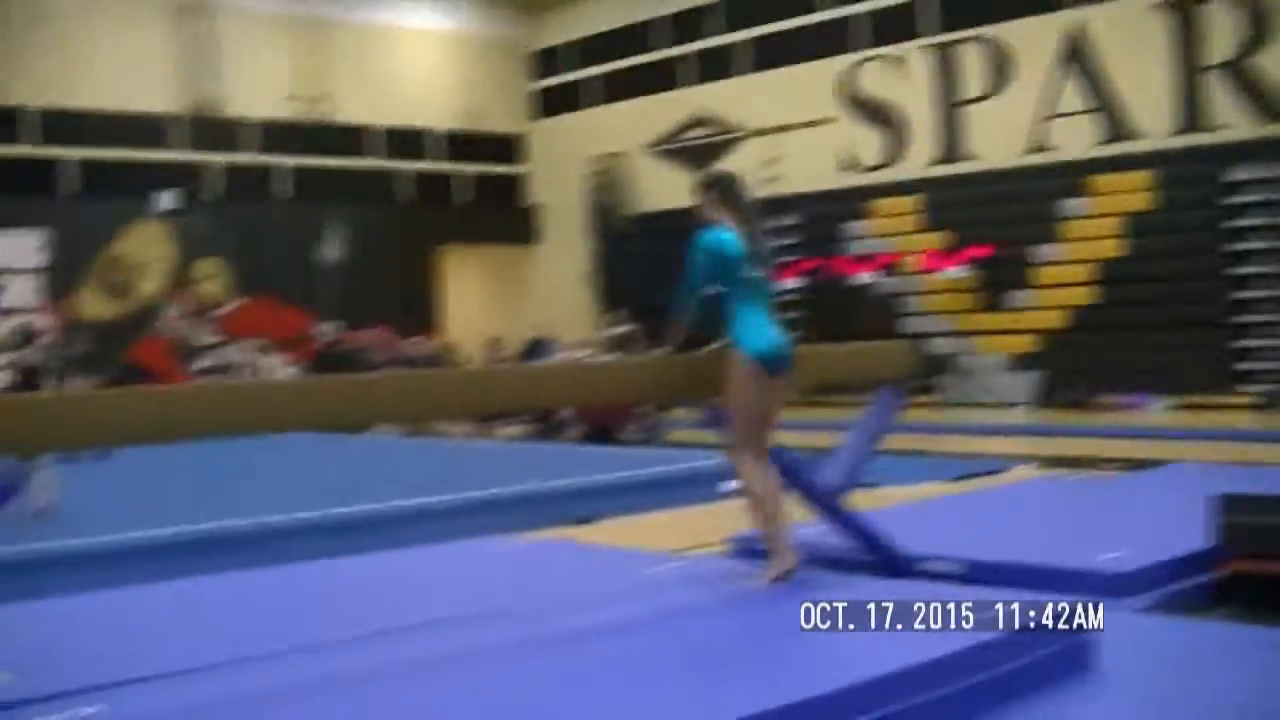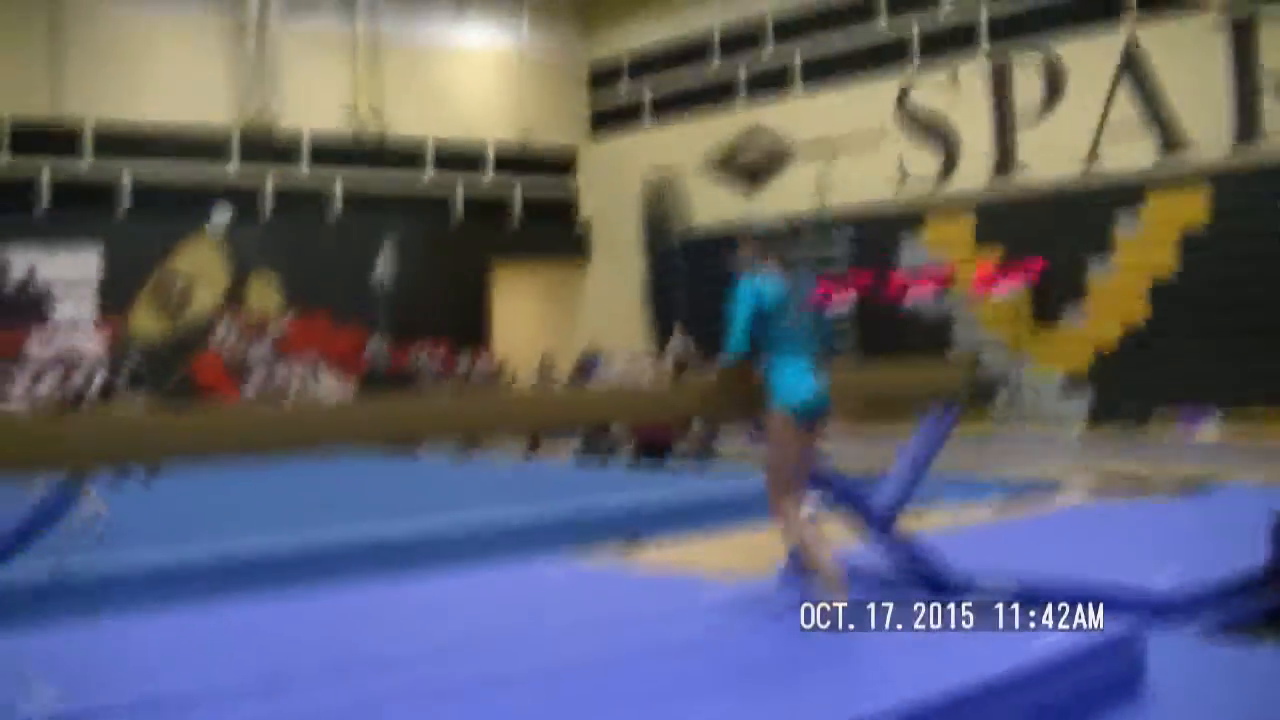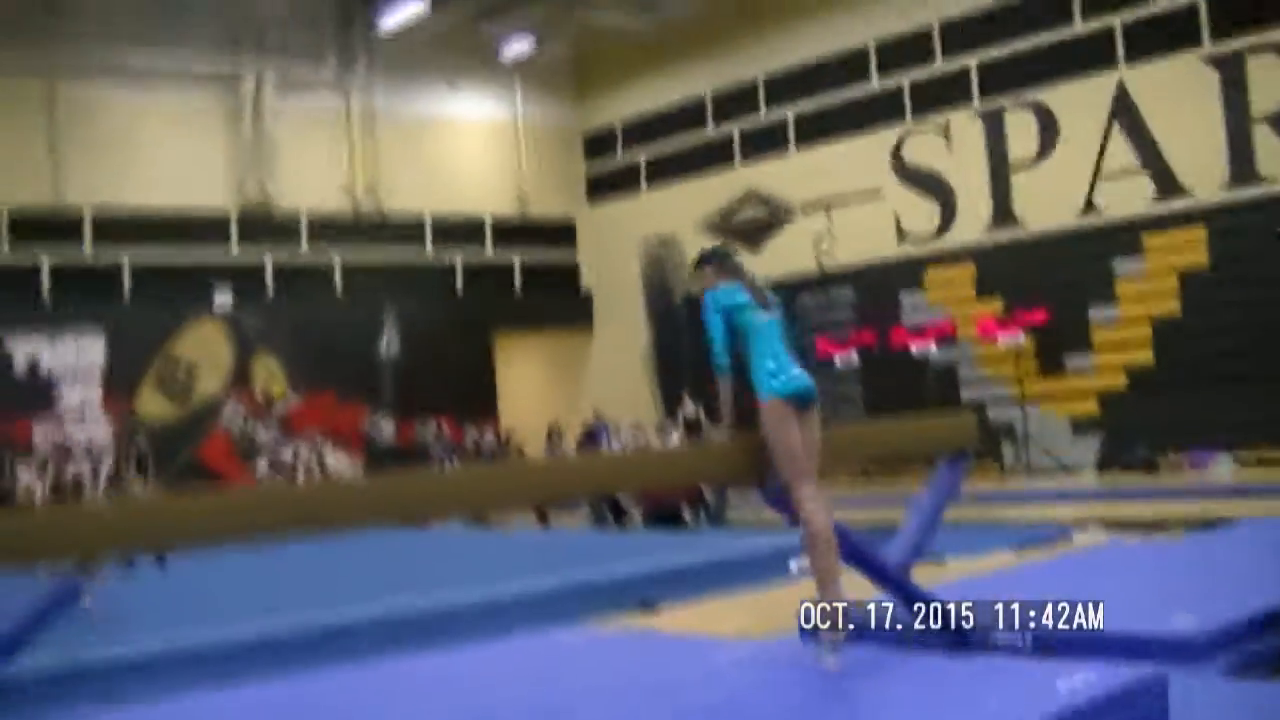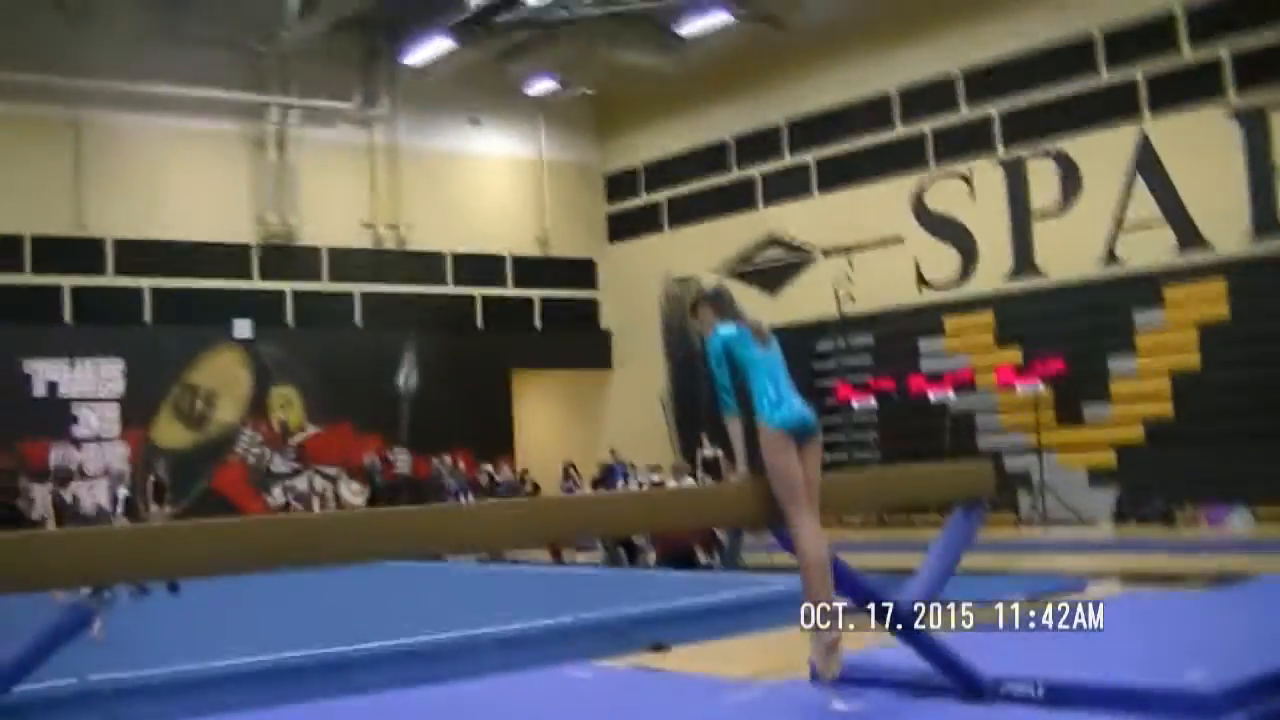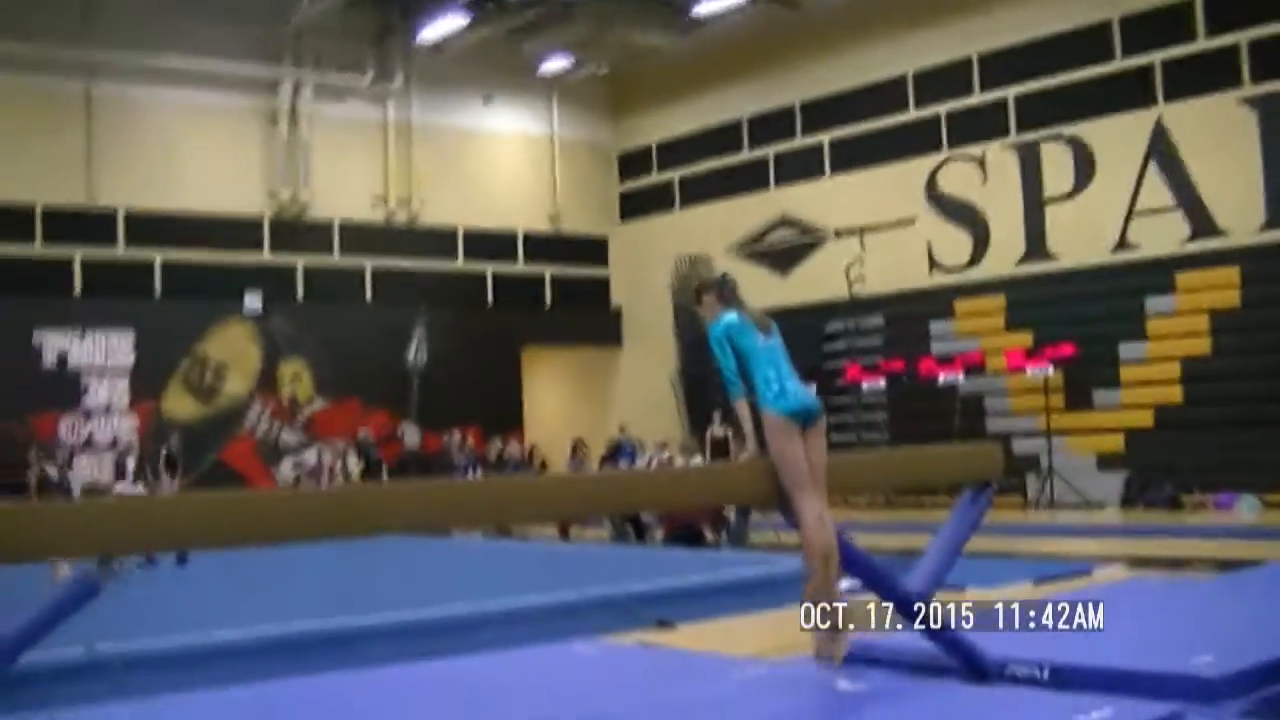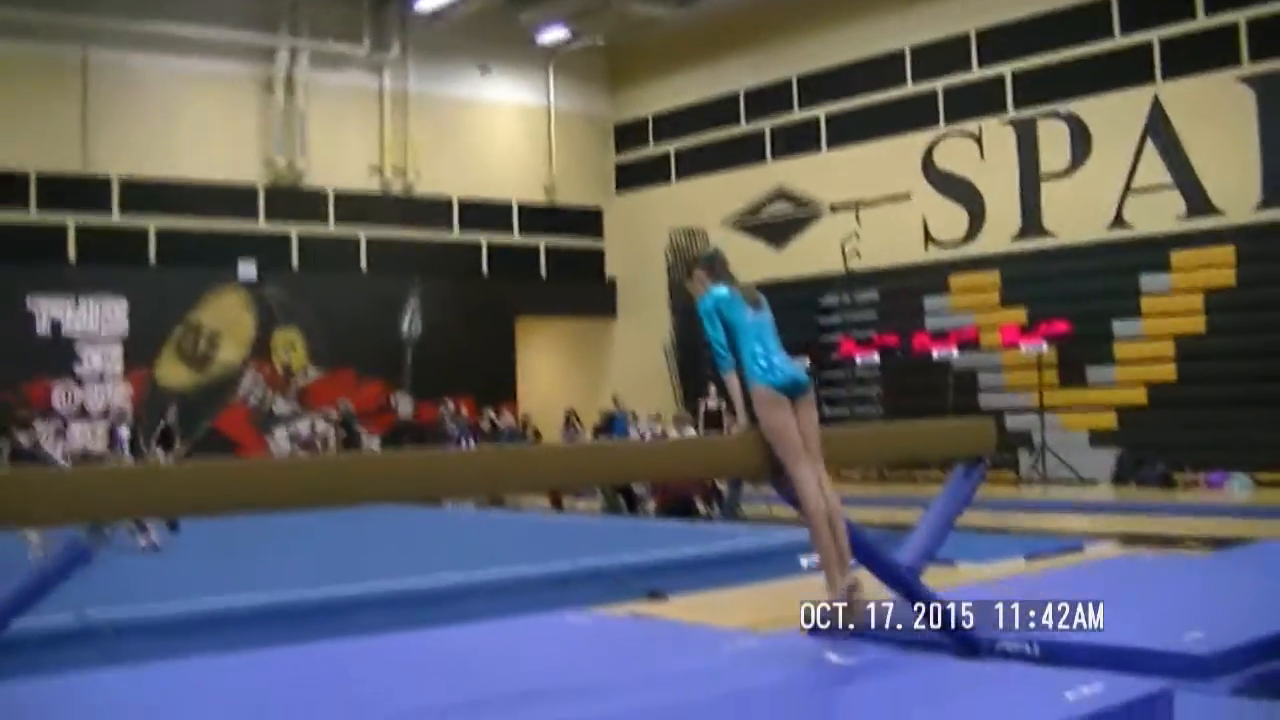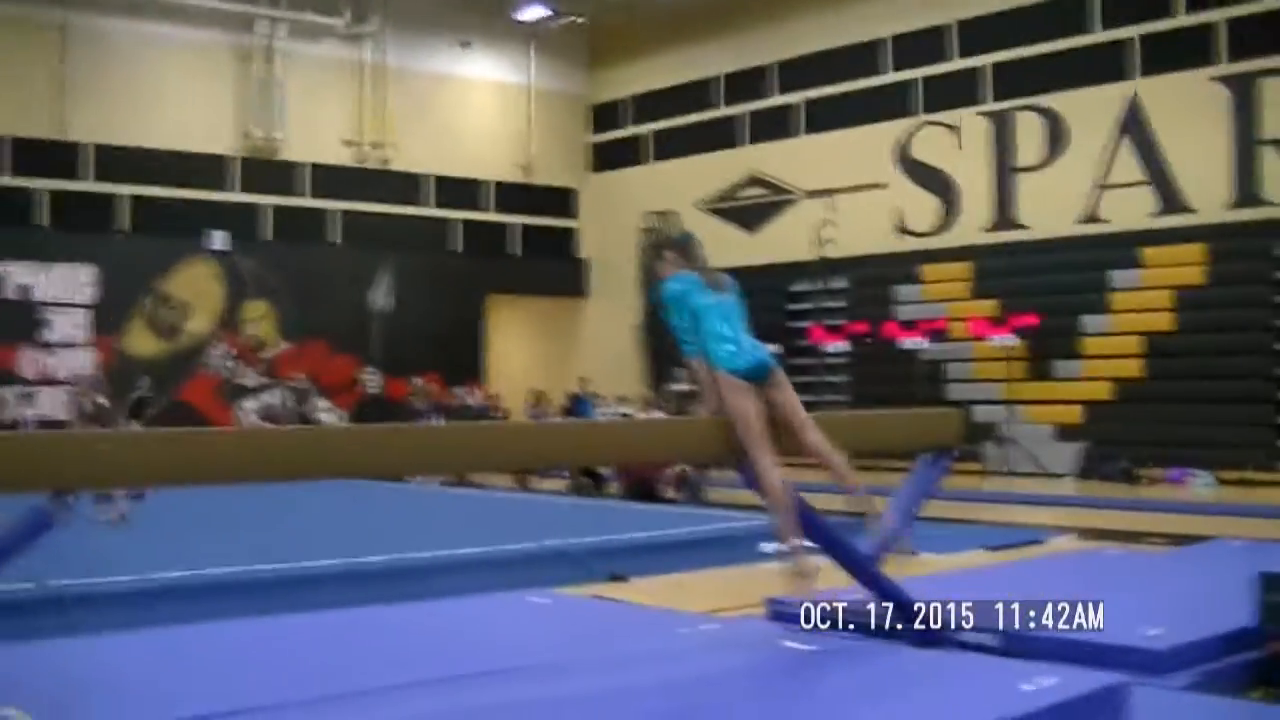
dt=0.2s
person 1, frame 1
left shoulder: (709, 238)
right shoulder: (752, 237)
left elbow: (690, 299)
left wrist: (672, 343)
left hip: (752, 348)
right hip: (777, 344)
left knee: (743, 453)
right knee: (756, 453)
left ankle: (781, 548)
right ankle: (779, 545)
person 1, frame 2
left shoulder: (749, 288)
right shoulder: (799, 286)
left elbow: (735, 349)
left hip: (788, 397)
right hip: (815, 393)
left knee: (781, 500)
right knee: (790, 494)
left ankle: (830, 582)
right ankle: (830, 576)
person 1, frame 3
left shoulder: (716, 299)
right shoulder: (765, 294)
left elbow: (722, 360)
left wrist: (724, 419)
left hip: (775, 390)
right hip: (804, 384)
left knee: (803, 492)
right knee: (811, 487)
left ankle: (831, 596)
right ankle: (833, 590)
person 1, frame 4
left shoulder: (718, 338)
right shoulder: (760, 332)
left elbow: (728, 400)
left wrist: (740, 462)
left hip: (777, 423)
right hip: (806, 417)
left knee: (800, 522)
right knee: (812, 523)
left ankle: (820, 626)
person 1, frame 5
left shoulder: (720, 327)
right shoulder: (763, 321)
left elbow: (734, 384)
left wrist: (749, 442)
right wrist: (758, 440)
left hip: (779, 408)
right hip: (809, 403)
left knee: (806, 506)
right knee: (819, 506)
right ankle: (833, 606)
person 1, frame 6
left shoulder: (710, 302)
right shoulder: (755, 297)
left elbow: (724, 357)
left wrist: (742, 416)
right wrist: (752, 408)
left hip: (766, 382)
right hip: (797, 376)
left knee: (801, 474)
right knee: (816, 472)
left ankle: (833, 573)
right ankle: (846, 570)
person 1, frame 7
left shoulder: (672, 289)
right shoulder: (724, 282)
left elbow: (691, 345)
left wrist: (710, 397)
left hip: (732, 367)
right hip: (763, 359)
left knee: (763, 460)
right knee: (808, 432)
left ankle: (797, 555)
right ankle: (862, 497)
